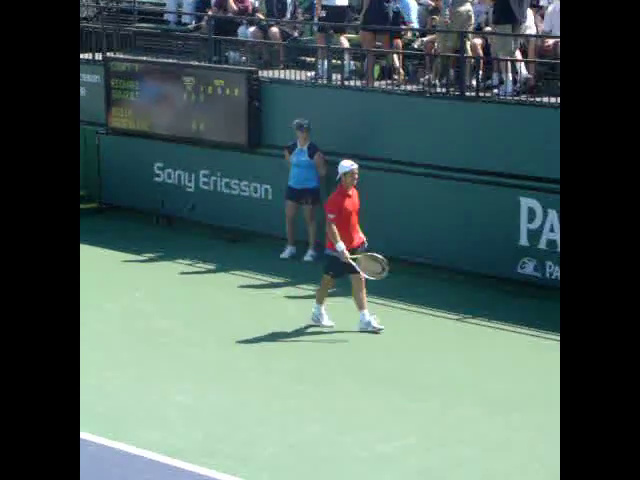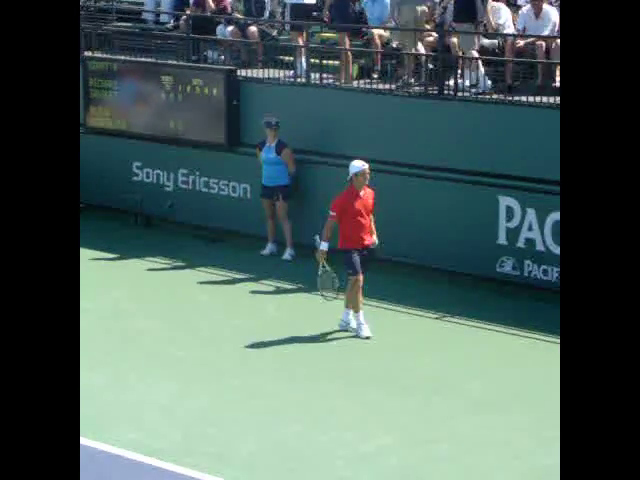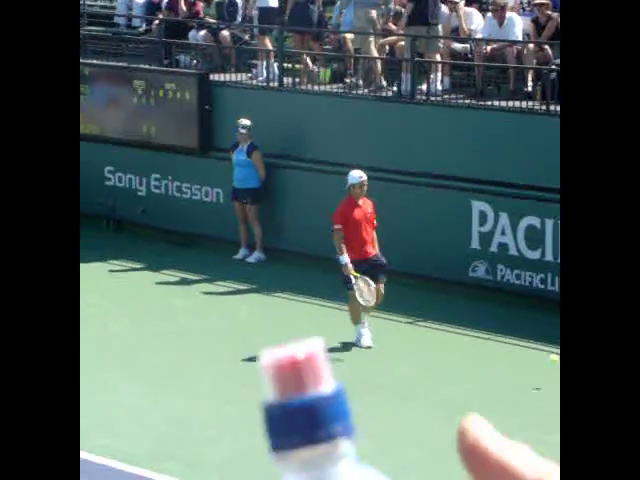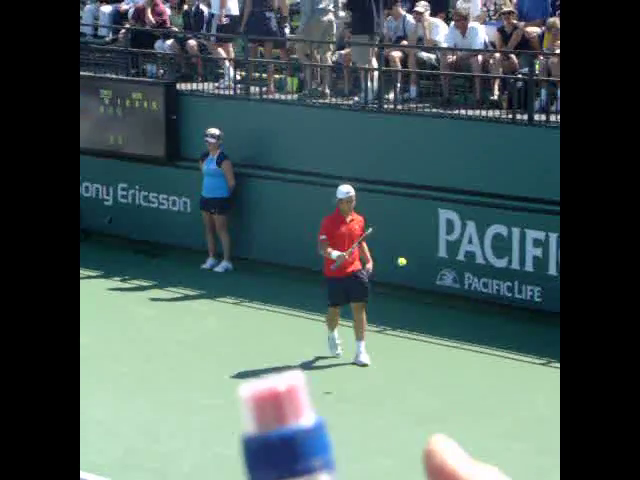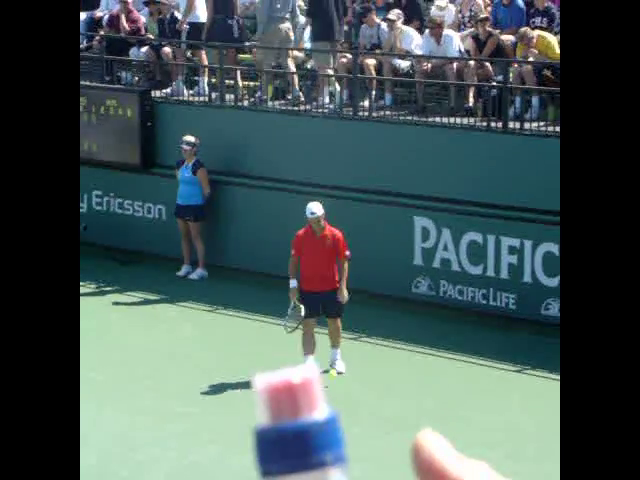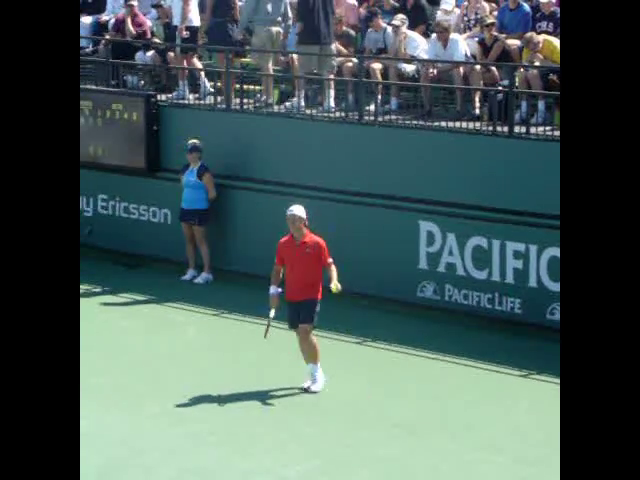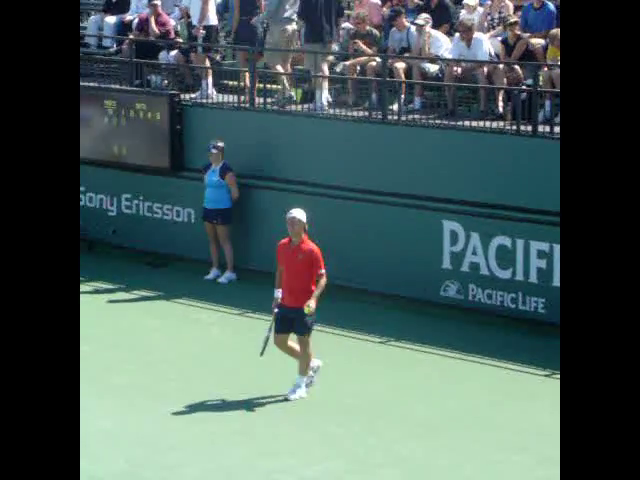
dt=0.4s
person 1, frame 1
left shoulder: (354, 193)
right shoulder: (335, 198)
right elbow: (330, 226)
left wrist: (361, 236)
right wrist: (341, 248)
left hip: (356, 245)
right hip: (339, 249)
left knee: (359, 281)
right knee: (328, 281)
left ankle: (365, 320)
right ankle: (318, 313)
person 1, frame 2
left shoulder: (370, 193)
right shoulder: (343, 198)
right elbow: (330, 222)
left wrist: (374, 234)
right wrist: (323, 246)
left hip: (366, 246)
right hip: (349, 247)
left knee: (354, 282)
right knee: (357, 282)
left ankle: (346, 318)
right ankle: (360, 323)
person 1, frame 3
left shoulder: (369, 204)
right shoulder: (343, 208)
right elbow: (337, 237)
left wrist: (377, 251)
right wrist: (345, 261)
left hip: (371, 256)
right hip: (352, 260)
left knee: (379, 292)
right knee: (355, 296)
left ankle: (362, 322)
right ankle: (360, 332)
person 1, frame 4
left shoulder: (359, 220)
right shoulder: (329, 222)
right elbow: (322, 247)
left wrist: (369, 261)
right wrist: (335, 254)
left hip: (356, 272)
right hip: (334, 274)
left knee: (359, 310)
right knee: (334, 312)
left ankle: (361, 351)
right ankle: (333, 336)
person 1, frame 5
left shoulder: (336, 235)
right shoulder: (300, 237)
left elbow: (344, 261)
right elbow: (294, 261)
left wrist: (343, 287)
right wrist: (293, 284)
left hip: (331, 289)
right hip: (307, 289)
left knee: (334, 324)
right knee: (308, 326)
left ankle: (336, 358)
person 1, frame 6
left shoulder: (317, 243)
right shoulder: (282, 244)
left elbow: (330, 265)
right elbow: (278, 269)
left wrist: (334, 281)
right wrist: (273, 290)
left hip: (311, 297)
right hip: (292, 298)
left knee: (306, 333)
right knee: (302, 336)
left ankle: (317, 375)
right ankle: (316, 374)
person 1, frame 7
left shoulder: (312, 250)
right shoulder: (282, 246)
left elbow: (322, 279)
left wrist: (312, 299)
right wrist: (277, 294)
left hip: (304, 305)
right hip: (285, 303)
left knee: (303, 343)
right knee: (279, 341)
left ankle: (302, 385)
right ankle: (311, 364)
person 2, frame 1
left shoulder: (314, 151)
right shoulder: (290, 149)
left elbow: (322, 171)
left wrist: (312, 180)
left hip: (310, 189)
right hip: (293, 187)
left knee: (309, 220)
right knee: (289, 218)
left ankle: (311, 250)
right ankle: (290, 247)
person 2, frame 2
left shoulder: (282, 148)
right shoulder: (260, 147)
left elbow: (292, 168)
left wrist: (284, 179)
left hip: (281, 186)
right hip: (266, 185)
left knee: (283, 217)
right knee: (269, 216)
left ankle: (289, 249)
right ankle: (271, 244)
person 2, frame 3
left shoulder: (253, 150)
right shoulder: (234, 148)
left elbow: (262, 172)
left wrist: (256, 184)
left hip: (251, 189)
right hip: (237, 188)
left knee: (253, 221)
right knee: (241, 220)
left ankle: (259, 252)
right ankle: (244, 249)
person 2, frame 4
left shoulder: (223, 160)
right shoulder: (204, 157)
left elbow: (231, 182)
left wrist: (224, 194)
left hip: (219, 199)
right hip: (205, 197)
left knee: (221, 230)
right knee: (209, 229)
left ankle: (226, 262)
right ankle: (211, 258)
person 2, frame 5
left shoulder: (198, 167)
right shoulder: (180, 165)
left elbow: (206, 190)
left wrist: (198, 201)
left hip: (194, 207)
right hip: (180, 204)
left knee: (196, 237)
right knee: (184, 237)
left ankle: (201, 269)
right ankle: (186, 266)
person 2, frame 6
left shoulder: (203, 171)
right shoulder: (185, 169)
left elbow: (212, 194)
left wrist: (203, 203)
left hip: (199, 211)
right hip: (185, 209)
left knee: (201, 241)
right knee: (189, 241)
left ankle: (207, 273)
right ankle: (191, 269)
person 2, frame 7
left shoulder: (226, 171)
right shoulder: (207, 168)
left elbow: (235, 193)
left wrist: (226, 203)
left hip: (222, 210)
right hip: (208, 208)
left knee: (224, 241)
right knee: (212, 240)
left ankle: (230, 272)
right ankle: (215, 269)
